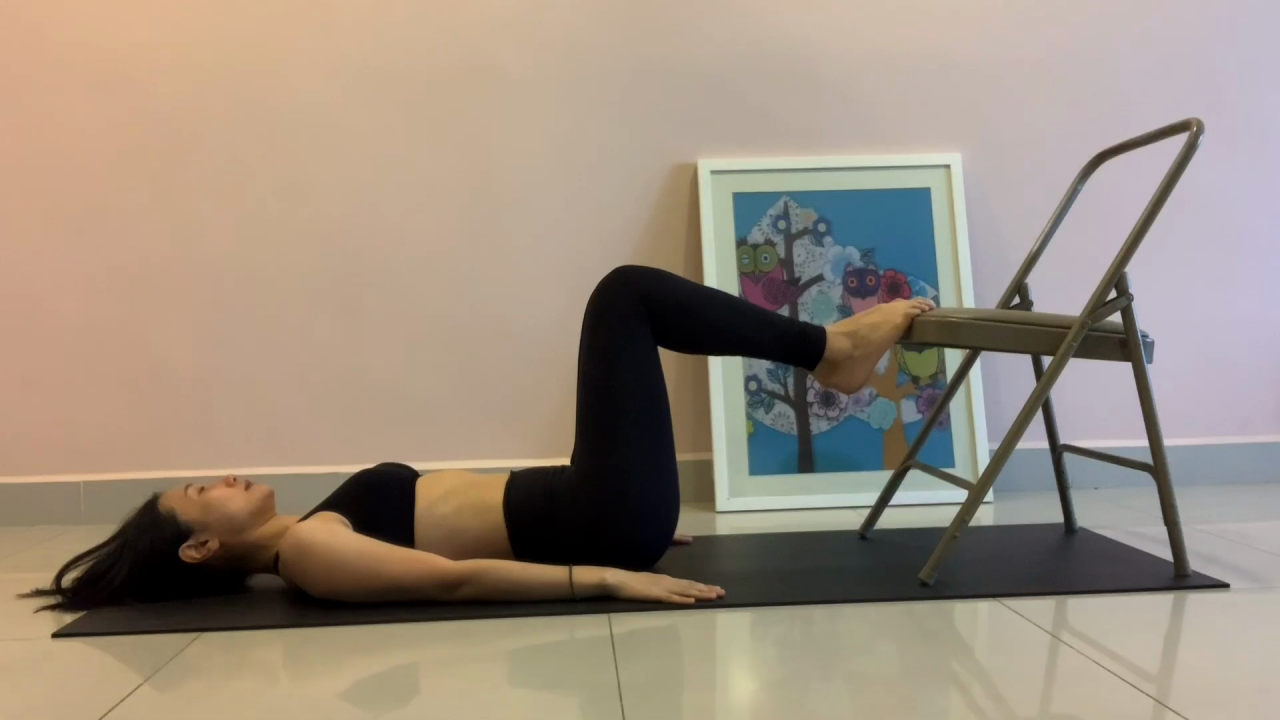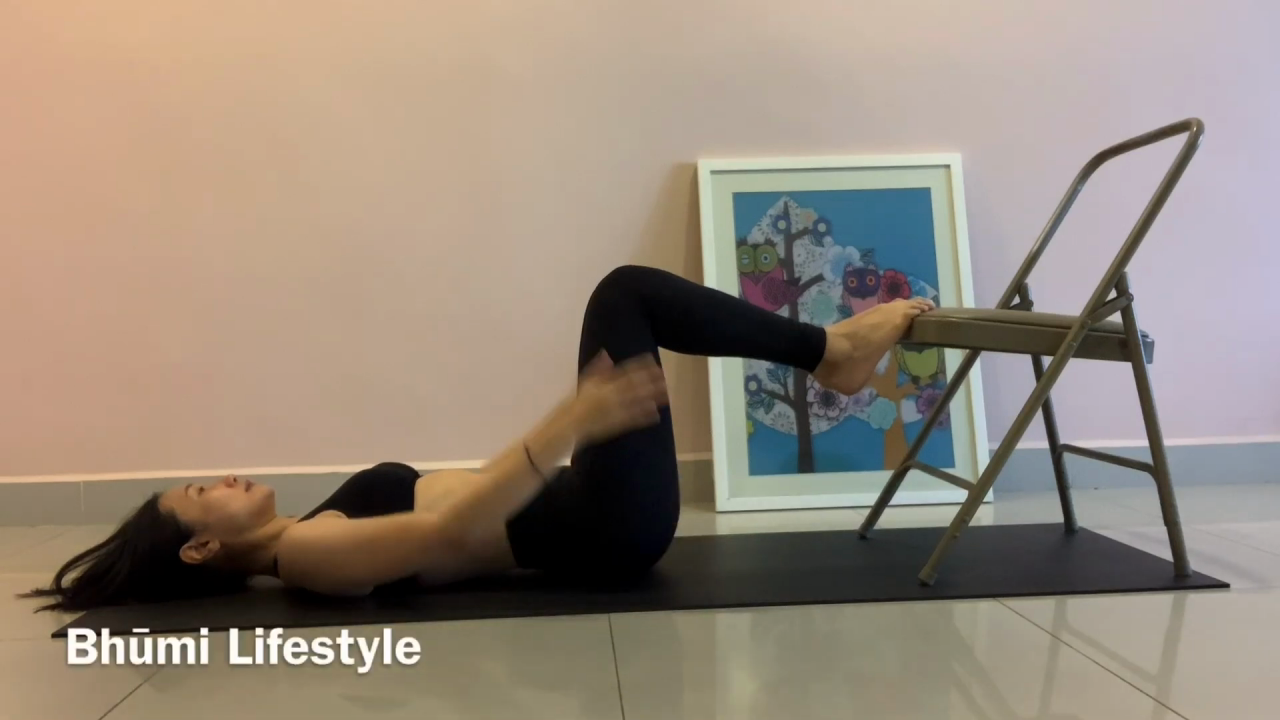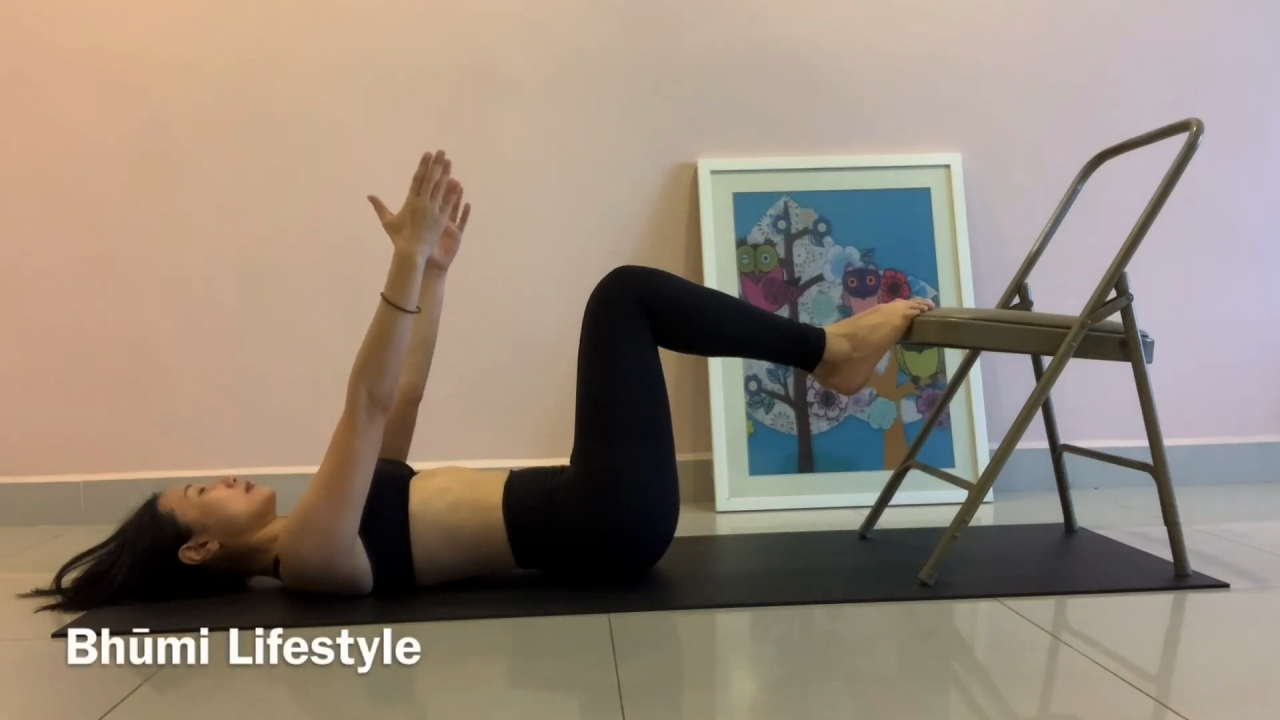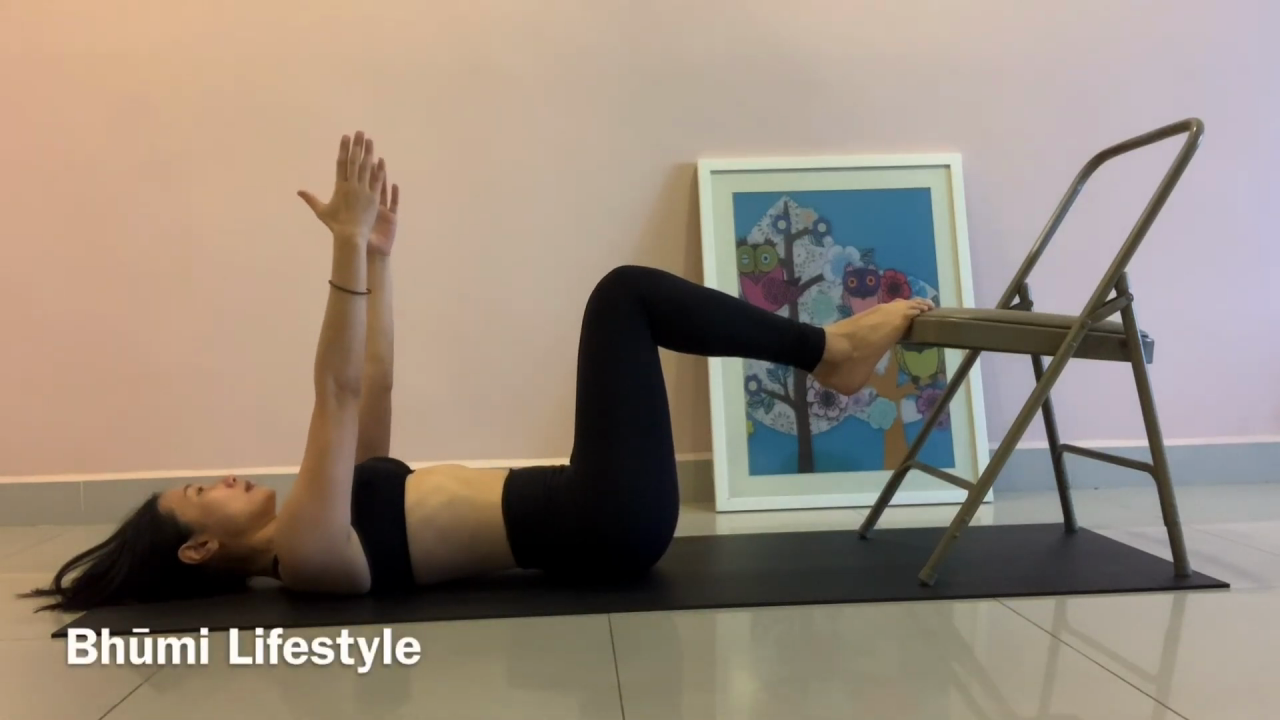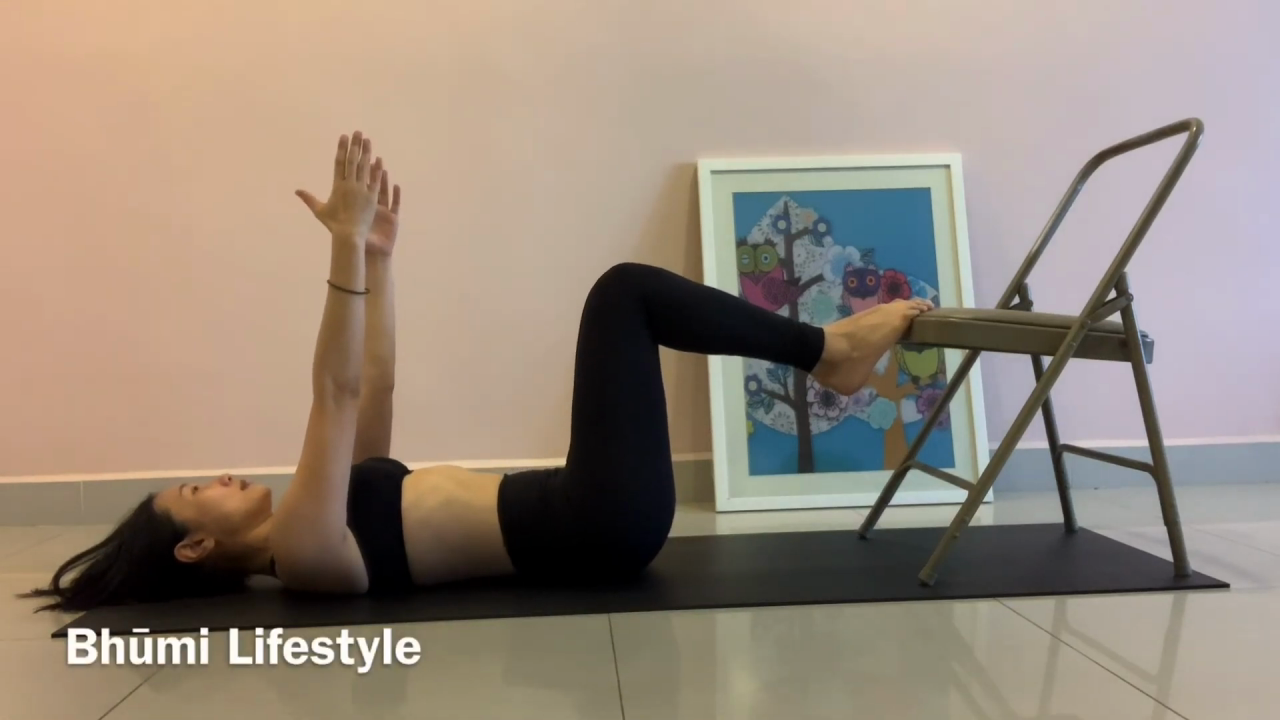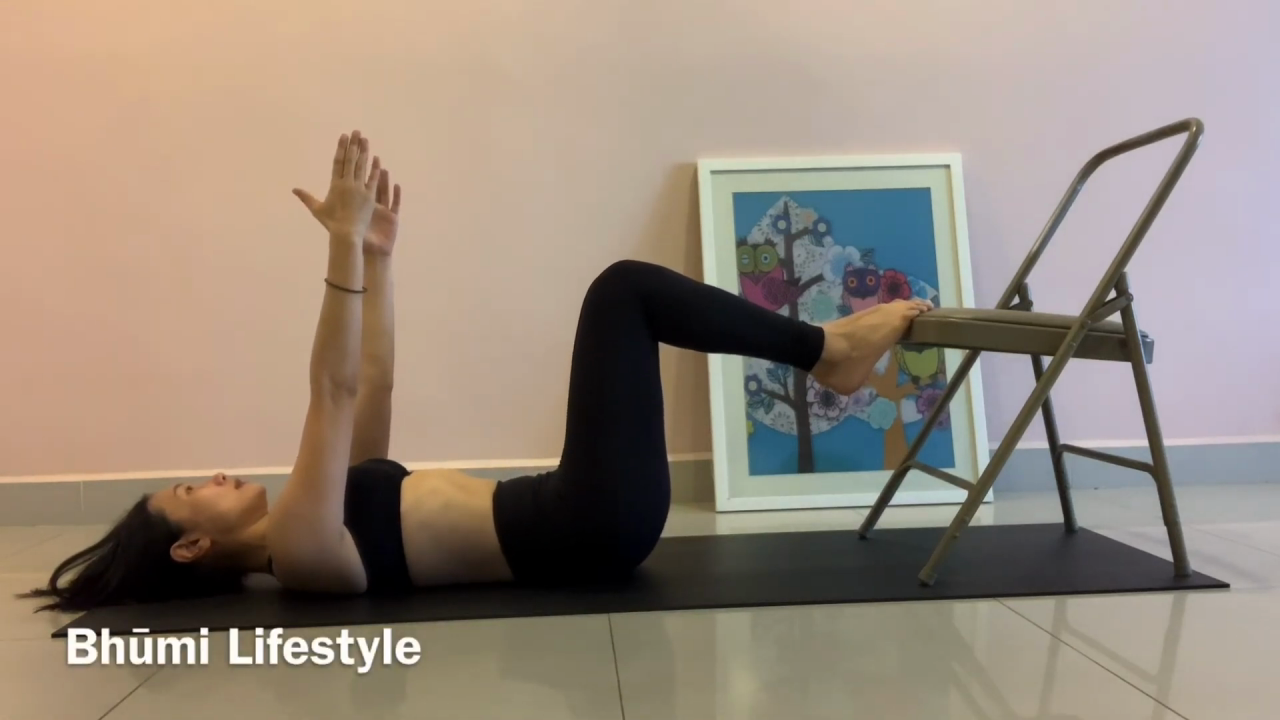
dt=0.7s
person 1, frame 1
left shoulder: (314, 531)
right shoulder: (306, 553)
right elbow: (451, 577)
right wrist: (604, 576)
left hip: (592, 510)
right hip: (599, 519)
left knee: (631, 298)
right knee: (623, 296)
left ankle: (826, 350)
right ankle: (828, 347)
person 1, frame 2
left shoulder: (315, 535)
right shoulder: (306, 557)
right elbow: (447, 528)
left wrist: (565, 429)
right wrist: (567, 429)
left hip: (592, 515)
right hip: (605, 526)
left knee: (625, 297)
right knee: (619, 298)
left ankle: (824, 352)
right ankle: (828, 346)
person 1, frame 3
left shoulder: (318, 536)
right shoulder: (310, 554)
left elbow: (401, 401)
right elbow: (365, 403)
left wrist: (434, 271)
right wrist: (405, 259)
left hip: (596, 516)
right hip: (605, 522)
left knee: (631, 295)
right knee: (622, 296)
left ankle: (824, 352)
right ankle: (826, 348)
person 1, frame 4
left shoulder: (326, 531)
right shoulder: (308, 554)
left elbow: (371, 391)
right elbow: (337, 393)
left wrist: (374, 257)
right wrist: (345, 244)
left hip: (597, 517)
right hip: (606, 522)
left knee: (630, 297)
right knee: (622, 294)
left ankle: (825, 353)
right ankle: (827, 347)
person 1, frame 5
left shoulder: (320, 528)
right shoulder: (305, 552)
left elbow: (373, 387)
right elbow: (336, 394)
left wrist: (376, 258)
right wrist: (345, 245)
left hip: (588, 519)
right hip: (598, 525)
left knee: (629, 296)
right knee: (623, 292)
left ankle: (823, 351)
right ankle: (825, 347)
person 1, frame 6
left shoulder: (320, 524)
right shoulder: (302, 552)
left elbow: (372, 387)
right elbow: (333, 392)
left wrist: (376, 257)
right wrist: (343, 244)
left hip: (582, 518)
right hip: (592, 526)
left knee: (629, 293)
right knee: (622, 290)
left ankle: (823, 351)
right ankle: (825, 347)
